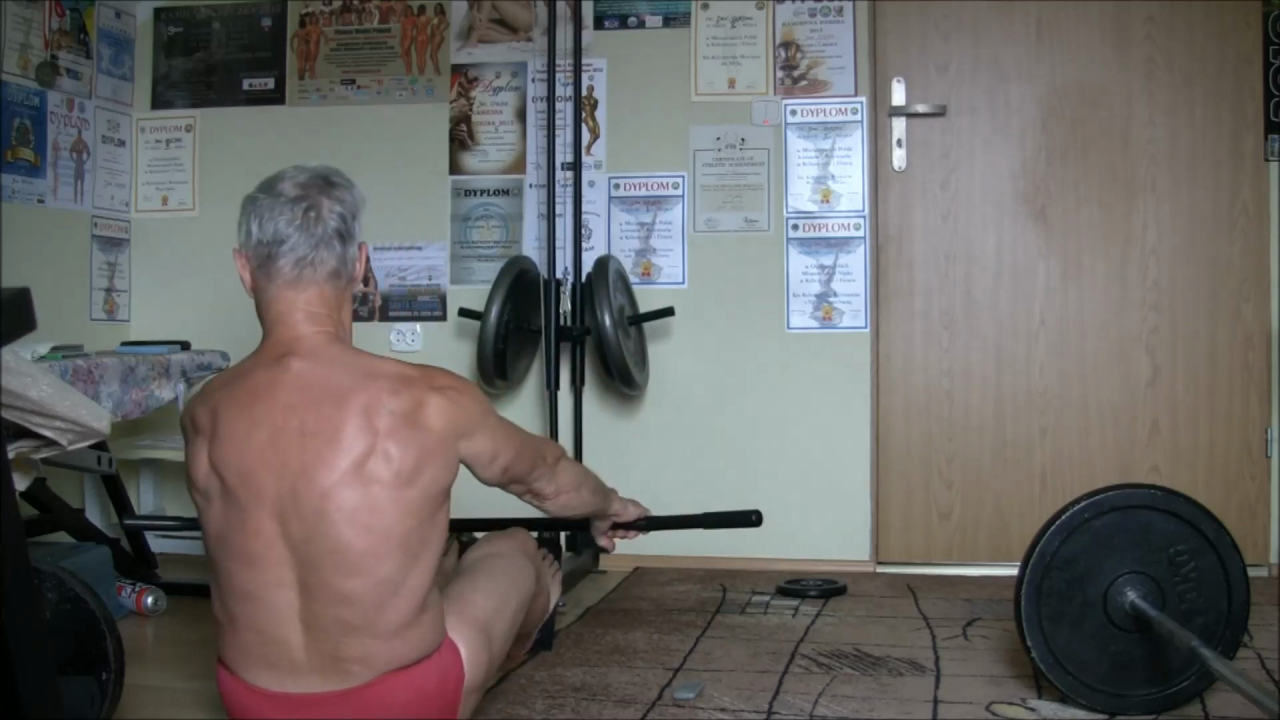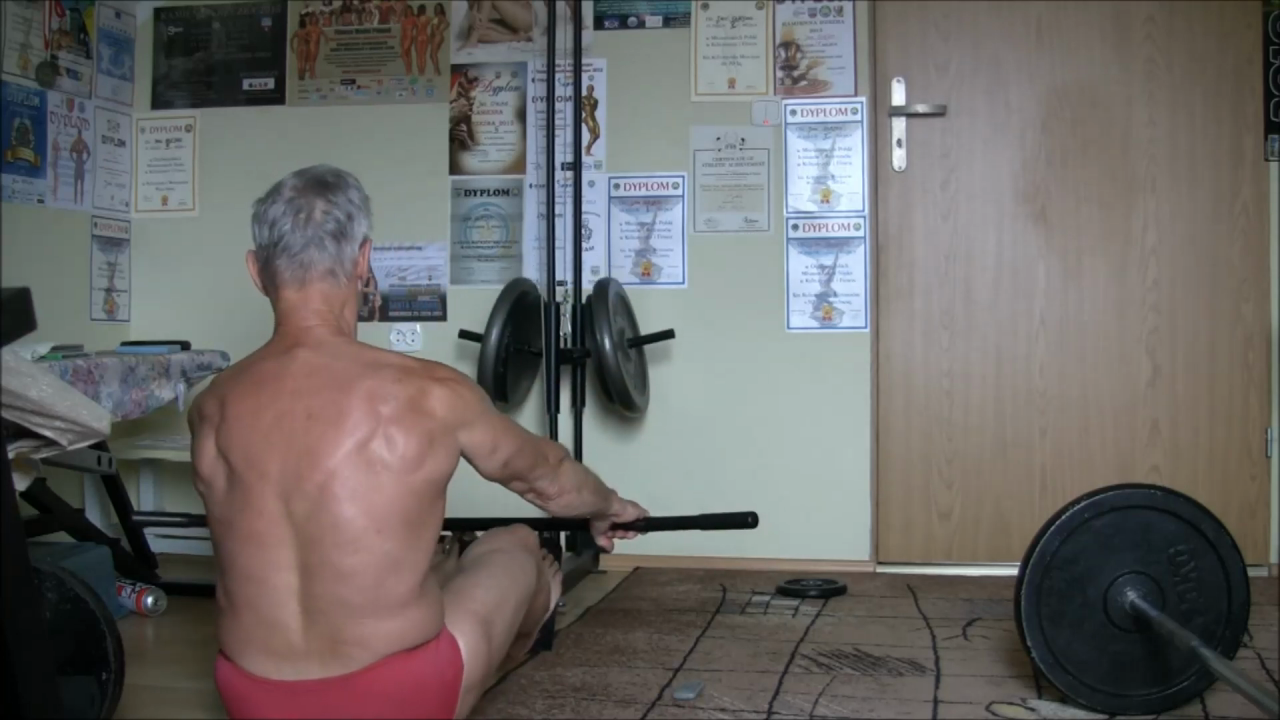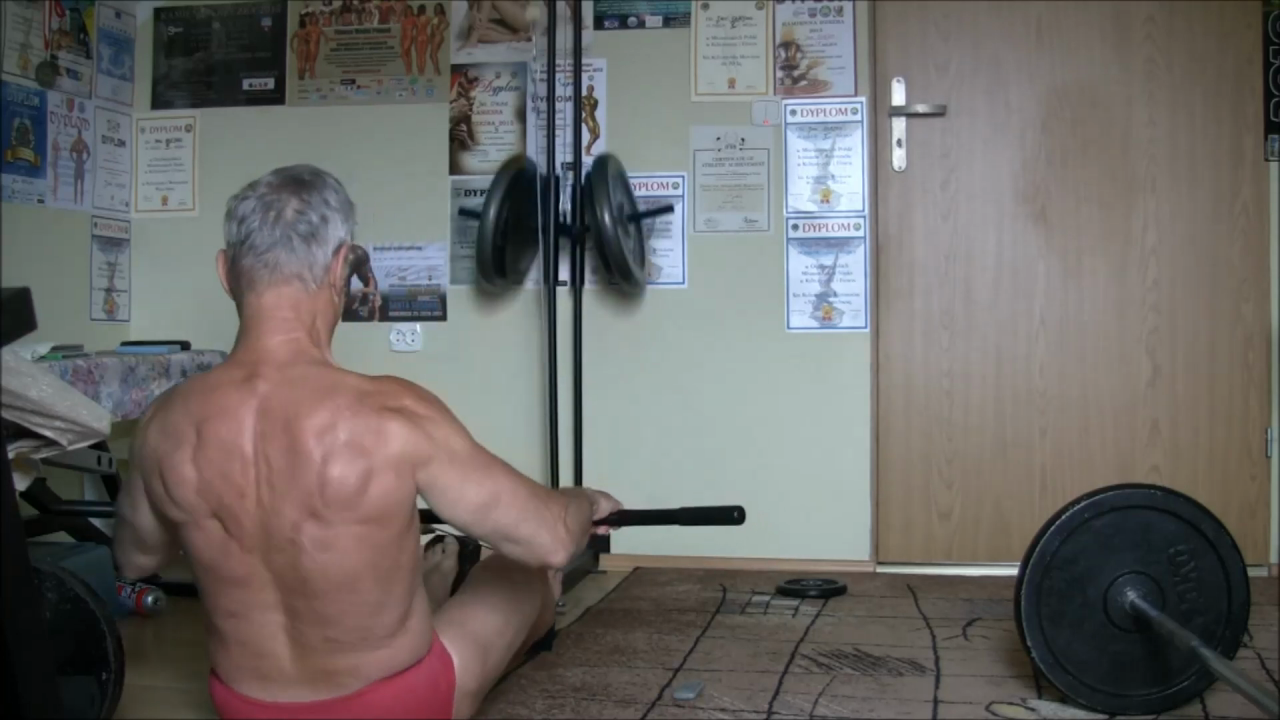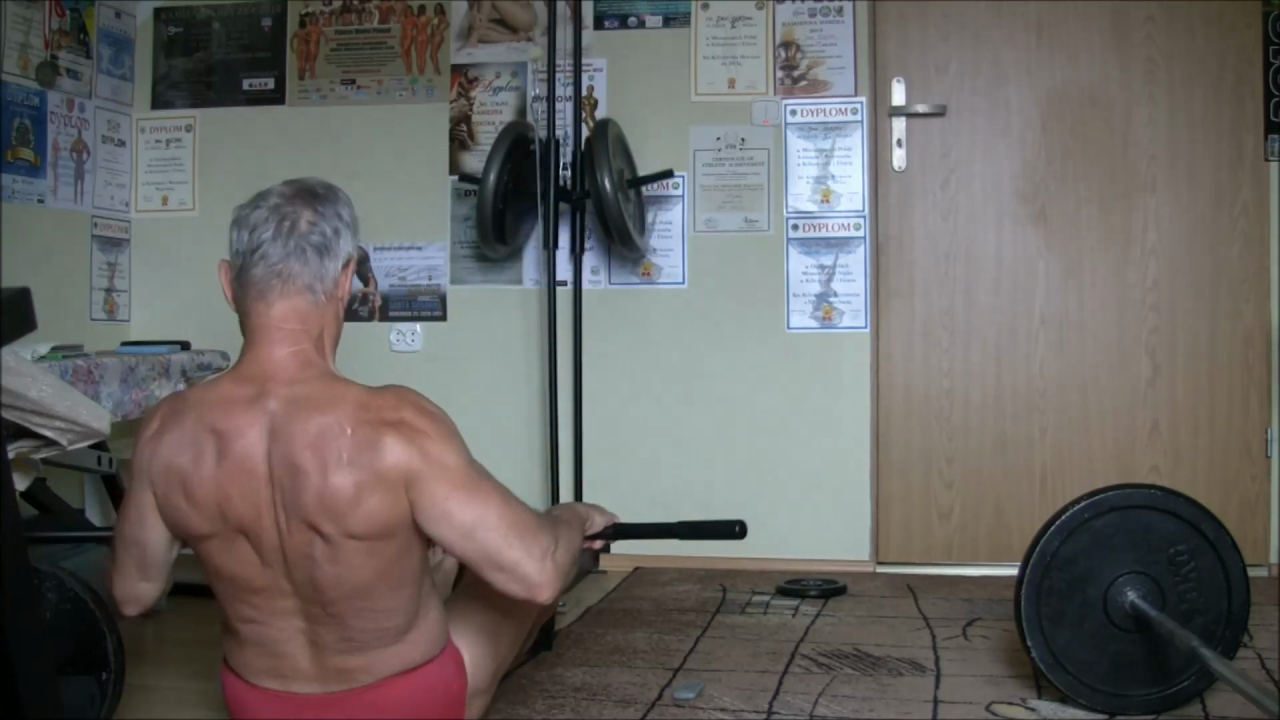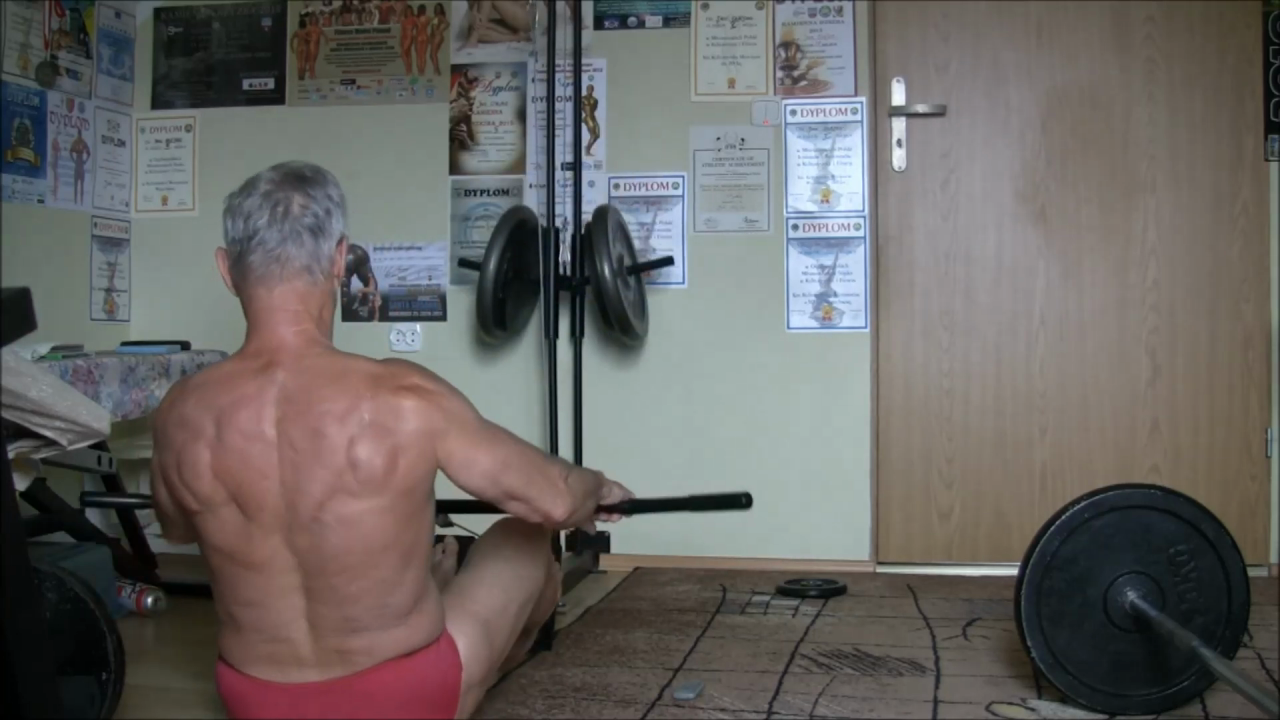
dt=0.5s
person 1, frame 1
left shoulder: (205, 414)
right shoulder: (429, 402)
right elbow: (544, 475)
right wrist: (609, 506)
right knee: (513, 551)
right ankle: (517, 635)
person 1, frame 2
left shoulder: (212, 407)
right shoulder: (426, 393)
right elbow: (548, 476)
right wrist: (609, 506)
right knee: (515, 548)
right ankle: (510, 645)
person 1, frame 3
left shoulder: (166, 424)
right shoulder: (389, 416)
left elbow: (135, 559)
right elbow: (551, 540)
right wrist: (586, 503)
right knee: (529, 572)
person 1, frame 4
left shoulder: (168, 433)
right shoulder: (391, 428)
left elbow: (133, 593)
right elbow: (537, 574)
right wrist: (574, 519)
right knee: (529, 565)
person 1, frame 5
left shoulder: (183, 412)
right shoulder: (403, 400)
right elbow: (553, 500)
right wrist: (597, 487)
right knee: (524, 543)
right ankle: (498, 663)
